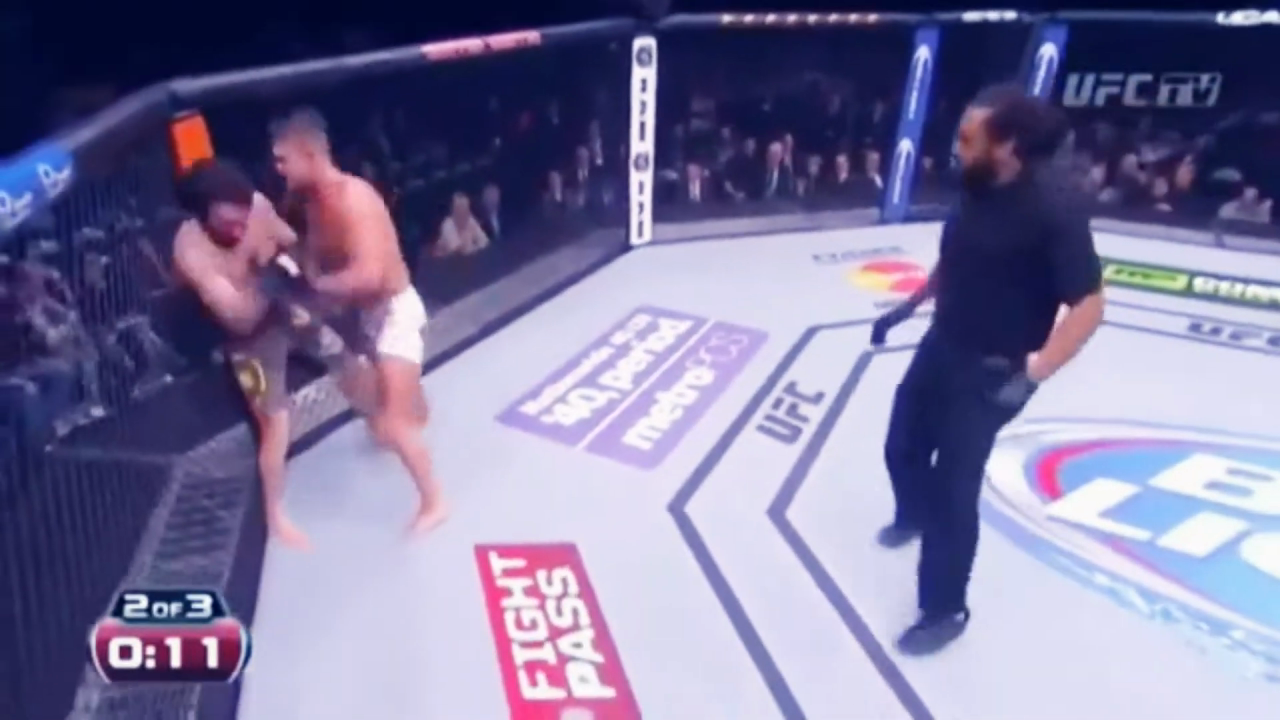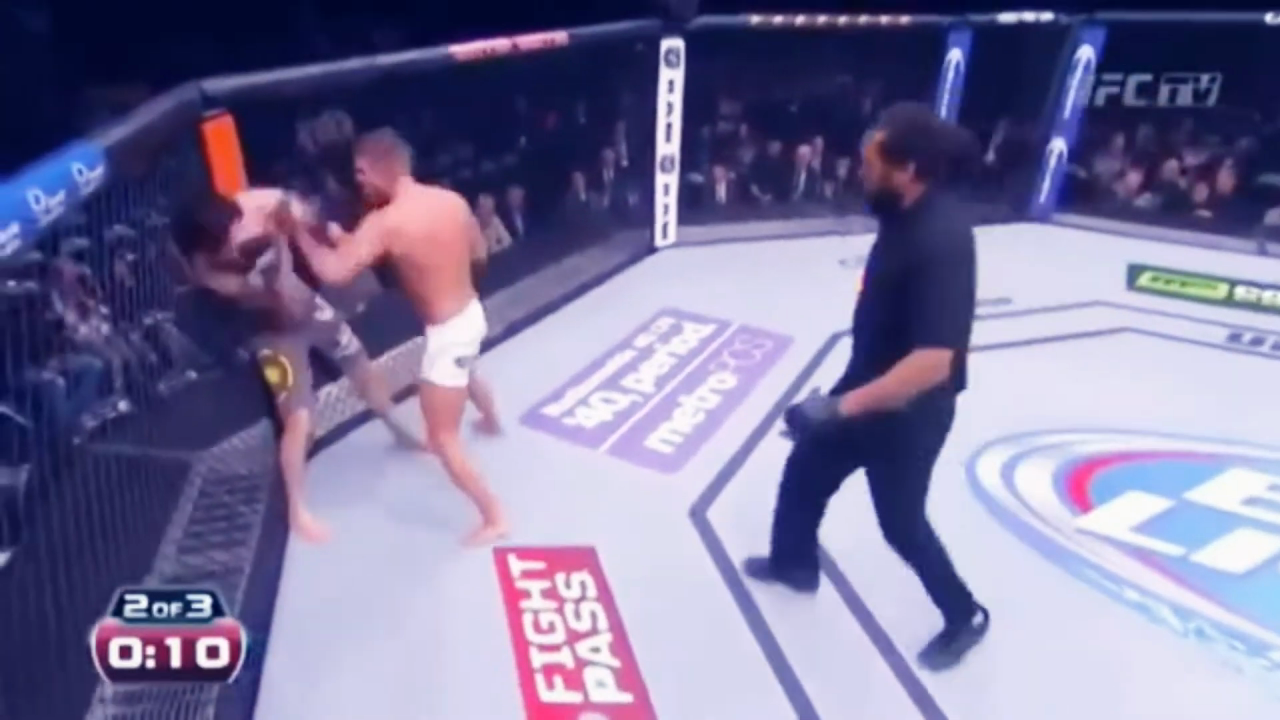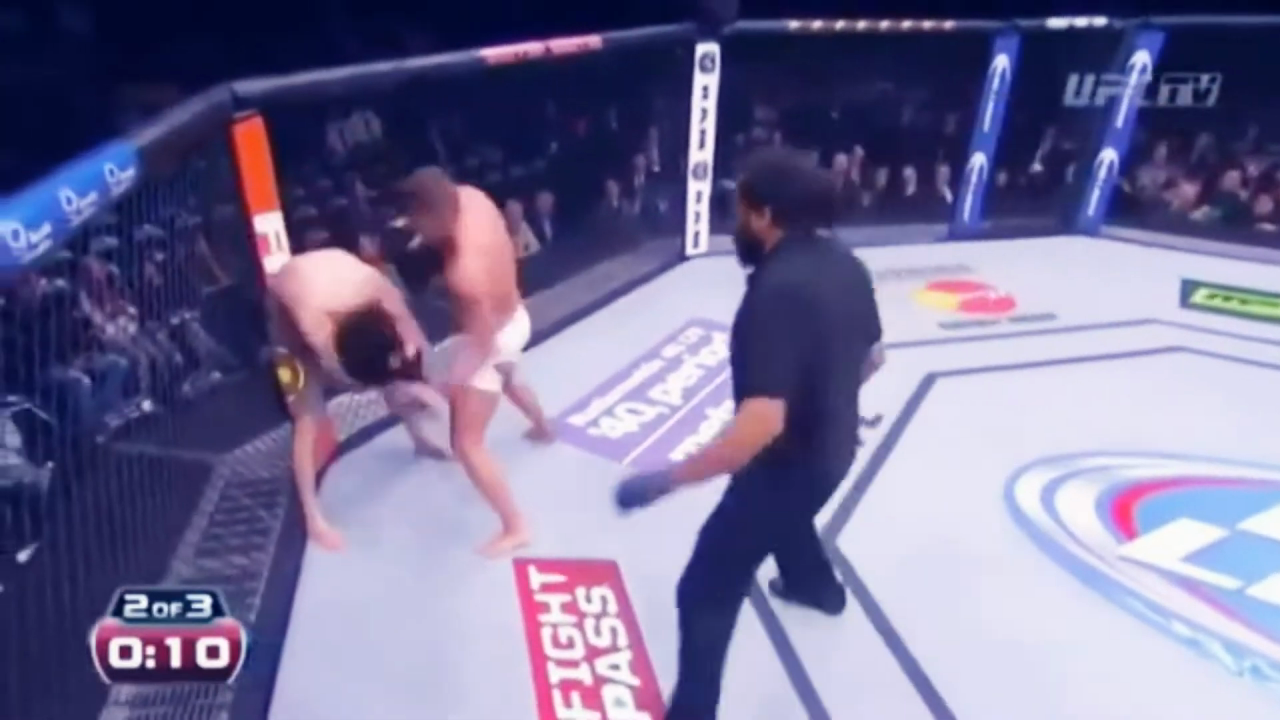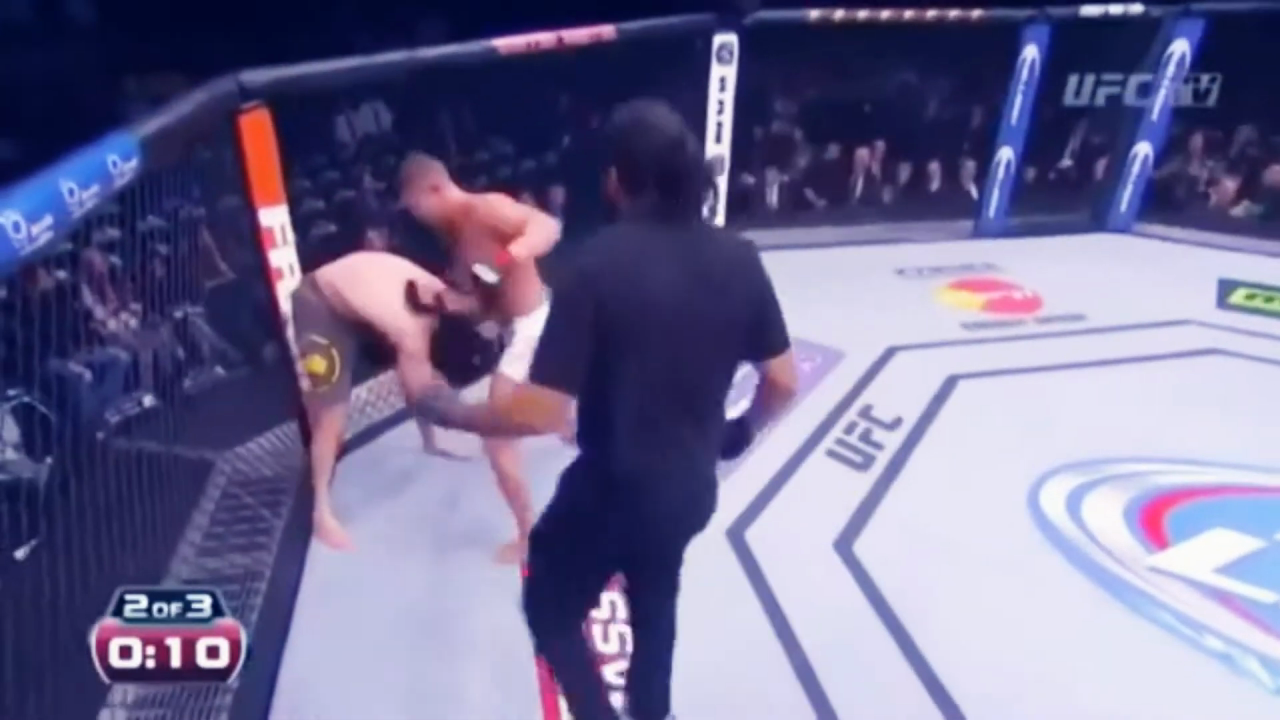
dt=0.4s
person 1, frame 1
left shoulder: (1055, 209)
right shoulder: (976, 189)
left elbow: (1087, 307)
left wrist: (1030, 377)
right wrist: (906, 307)
left hip: (990, 371)
right hip: (941, 347)
left knee: (953, 486)
right knee: (902, 448)
left ankle: (945, 610)
right ankle: (917, 515)
person 1, frame 2
left shoulder: (938, 241)
right shoulder: (912, 218)
left elbow: (932, 362)
left wrist: (837, 407)
left hip: (906, 410)
right hip: (870, 385)
left knee: (902, 521)
right knee: (804, 470)
left ankle: (964, 615)
right ankle: (794, 562)
person 1, frame 3
left shoulder: (780, 290)
right shoulder: (843, 265)
left elbow: (762, 421)
right elbow: (869, 357)
left wrist: (668, 478)
left hip: (789, 460)
right hip: (827, 449)
left knee: (705, 595)
right knee: (781, 511)
right ankle: (819, 588)
person 1, frame 4
left shoulder: (599, 267)
right shoulder: (736, 259)
left elbow: (543, 408)
right elbow: (781, 383)
left wrist: (449, 410)
right wrist: (742, 429)
left hip: (615, 483)
right hip: (691, 483)
left knee: (550, 603)
right knee: (653, 594)
person 2, frame 1
left shoulder: (351, 200)
right shoulder: (314, 202)
left elbow: (366, 276)
right elbow: (317, 261)
left wrist: (319, 284)
left hip: (396, 310)
right hip: (371, 309)
left knee: (395, 422)
right knee: (375, 387)
left ankle: (433, 503)
right ankle: (419, 413)
person 2, frame 2
left shoulder: (387, 221)
right shoulder: (452, 201)
left elbow: (334, 270)
right elbow: (476, 249)
left wrist: (302, 238)
left hip: (447, 334)
right hip: (471, 315)
left knee: (442, 441)
right knee: (465, 376)
left ankle: (494, 519)
right ankle: (492, 421)
person 2, frame 3
left shoulder: (466, 273)
right shoulder: (471, 198)
left elbow: (484, 345)
left hip: (496, 338)
right hip: (514, 318)
left knee: (466, 444)
right knee: (512, 384)
left ankle: (516, 528)
right ankle: (543, 429)
person 2, frame 4
left shoulder: (484, 208)
right shoulder: (459, 224)
left elbow: (547, 227)
left wrist: (506, 260)
left hip: (528, 327)
right hip: (526, 320)
left knee: (495, 443)
left ankle: (528, 535)
person 3, frame 1
left shoulder: (253, 207)
right shoulder: (190, 251)
left elbow: (291, 243)
right elbow: (241, 319)
left wrist: (289, 262)
right wrist: (268, 277)
left hip: (283, 309)
right hip: (248, 335)
left knee: (344, 359)
right knee: (278, 425)
right ankle: (274, 515)
person 3, frame 2
left shoulder: (268, 202)
right shoulder: (206, 268)
right elbow: (288, 307)
right wrist: (267, 274)
left hip: (309, 304)
right hip: (275, 328)
left knee: (360, 365)
right knee: (299, 419)
left ankle: (398, 432)
right ankle: (298, 511)
person 3, frame 3
left shoulder: (381, 293)
right shoulder: (314, 324)
left elbow: (414, 343)
right elbow: (343, 374)
right hip: (288, 311)
left knee: (398, 382)
right knee: (309, 418)
left ankle: (421, 441)
person 3, frame 4
left shoulder: (440, 295)
right shoulder: (412, 334)
right elbow: (422, 396)
left hip: (353, 288)
right hip: (319, 306)
left knee: (415, 374)
right knee: (332, 414)
left ankle: (430, 442)
right ankle: (321, 512)
